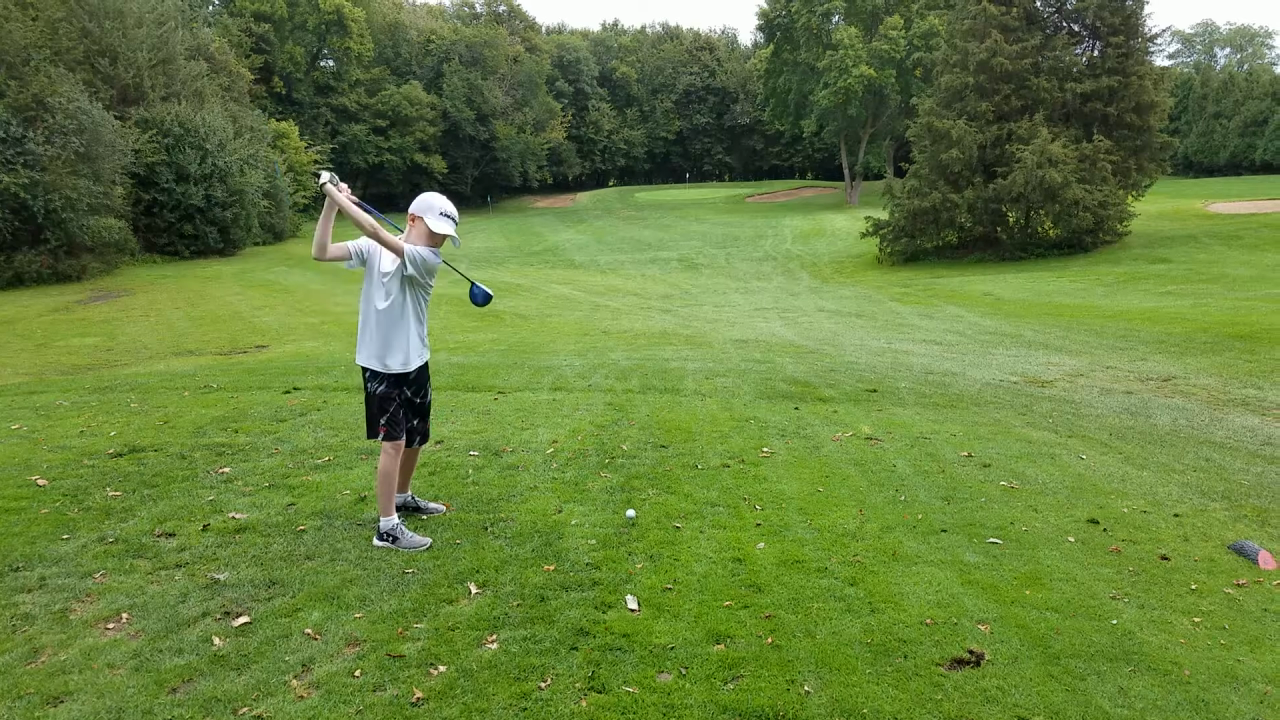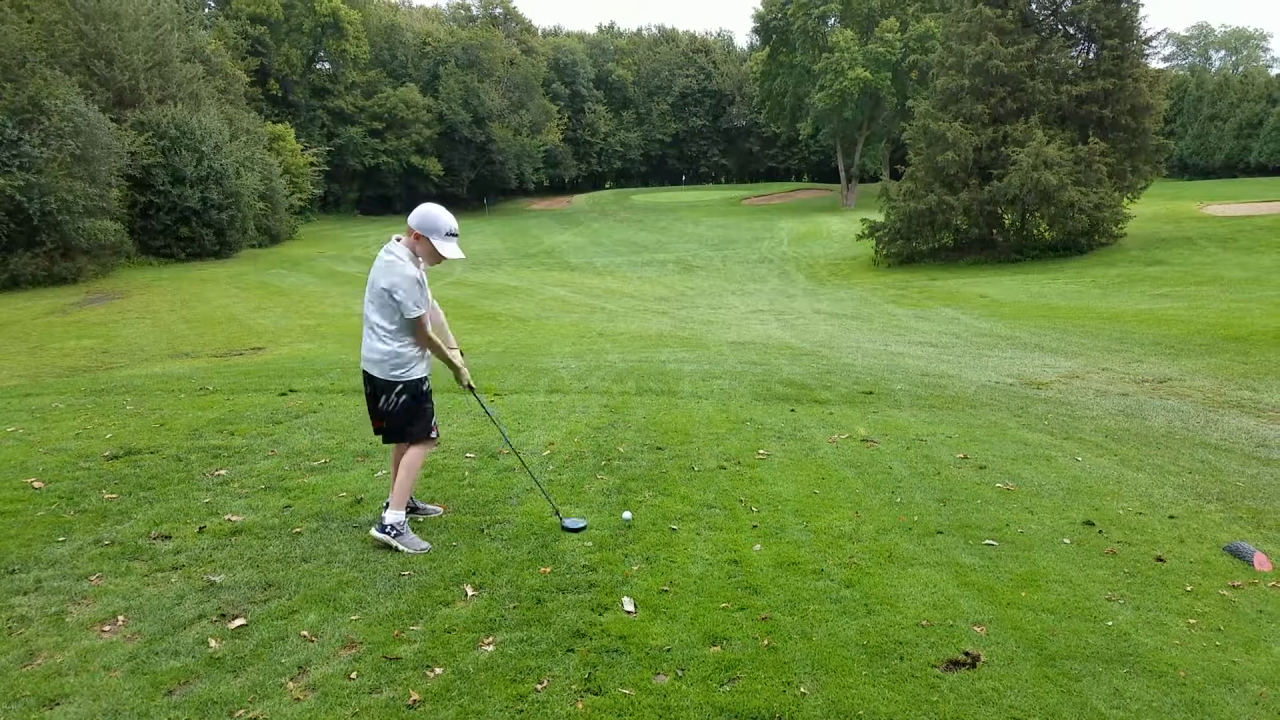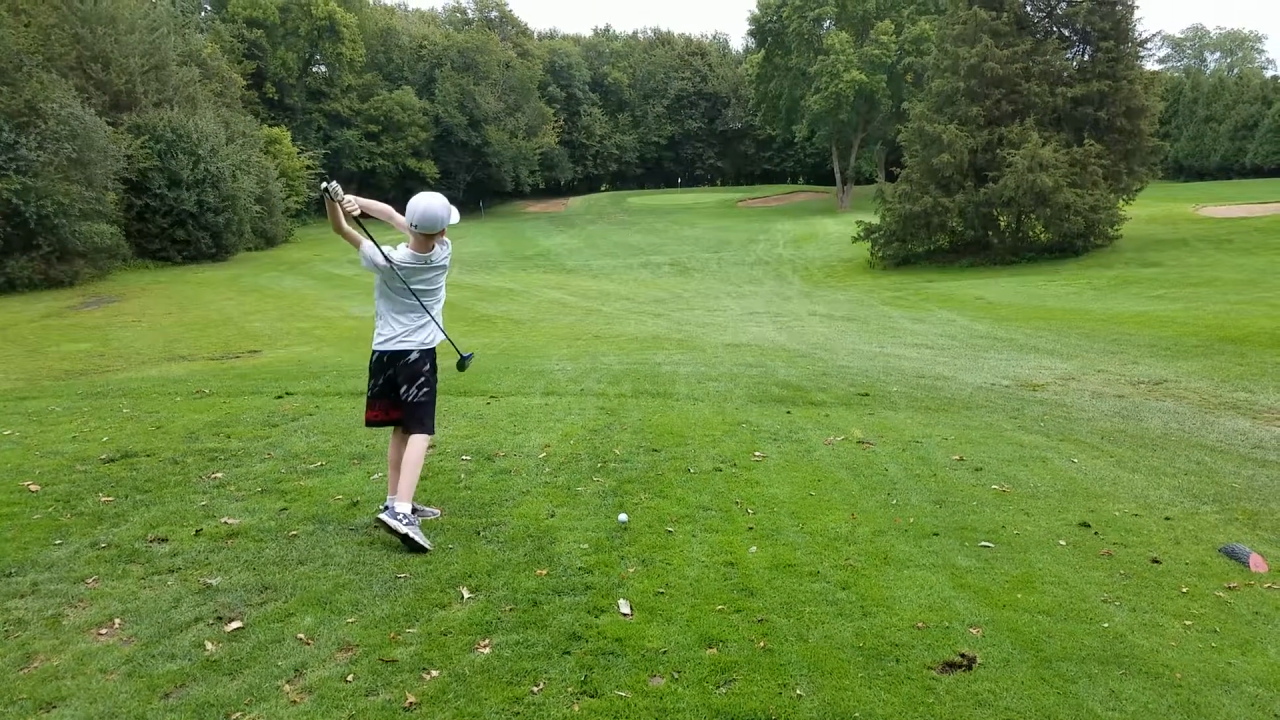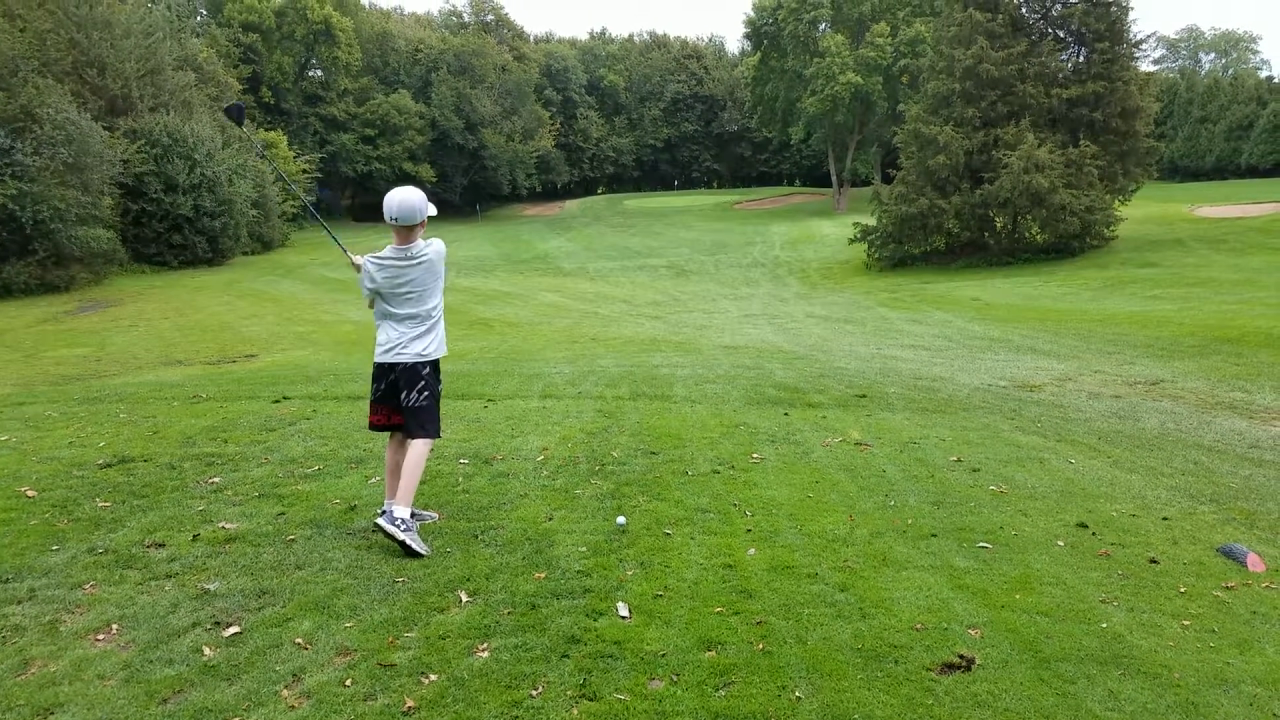
dt=0.5s
person 1, frame 1
left shoulder: (428, 261)
right shoulder: (372, 249)
left elbow: (375, 231)
right elbow: (321, 253)
left wrist: (338, 197)
right wrist: (330, 203)
left hip: (413, 364)
right hip: (378, 364)
left knee: (415, 439)
right knee: (394, 442)
left ankle: (402, 497)
right ankle: (387, 526)
person 1, frame 2
left shoulder: (395, 250)
right shoulder: (401, 269)
left elbow: (430, 305)
right elbow: (424, 334)
left wrist: (453, 347)
right wrist: (455, 365)
left hip: (382, 363)
right hip: (397, 368)
left knee: (412, 434)
right knee: (422, 438)
left ankle: (399, 499)
right ankle: (392, 523)
person 1, frame 3
left shoulder: (388, 261)
right shoulder: (444, 252)
left elbow: (341, 229)
right elbow: (394, 215)
left wrist: (335, 200)
right wrist: (355, 202)
left hip: (384, 351)
right hip: (418, 352)
left knee: (400, 427)
right knee: (419, 431)
left ankle: (396, 502)
right ankle: (401, 510)
person 1, frame 4
left shoulder: (373, 267)
right shoulder: (436, 251)
left hip: (386, 358)
right hip: (422, 359)
left knee: (399, 433)
right knee: (422, 436)
left ankle: (393, 505)
right ankle: (398, 515)
